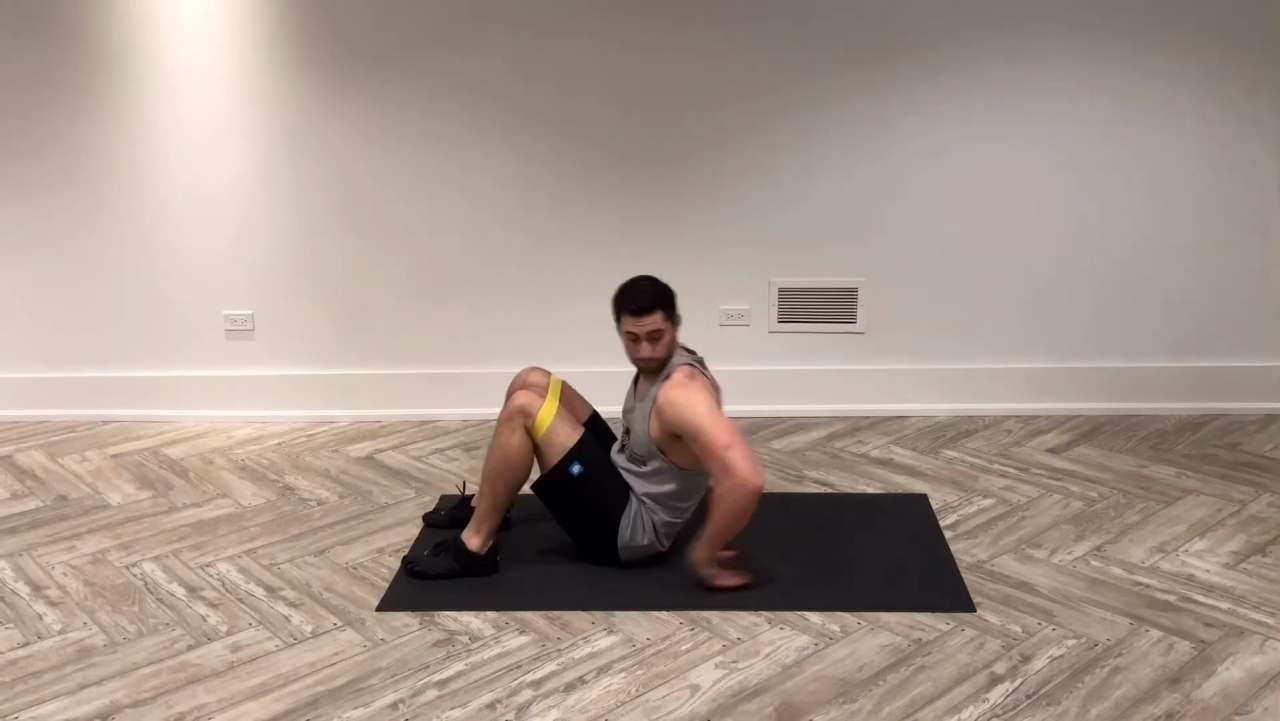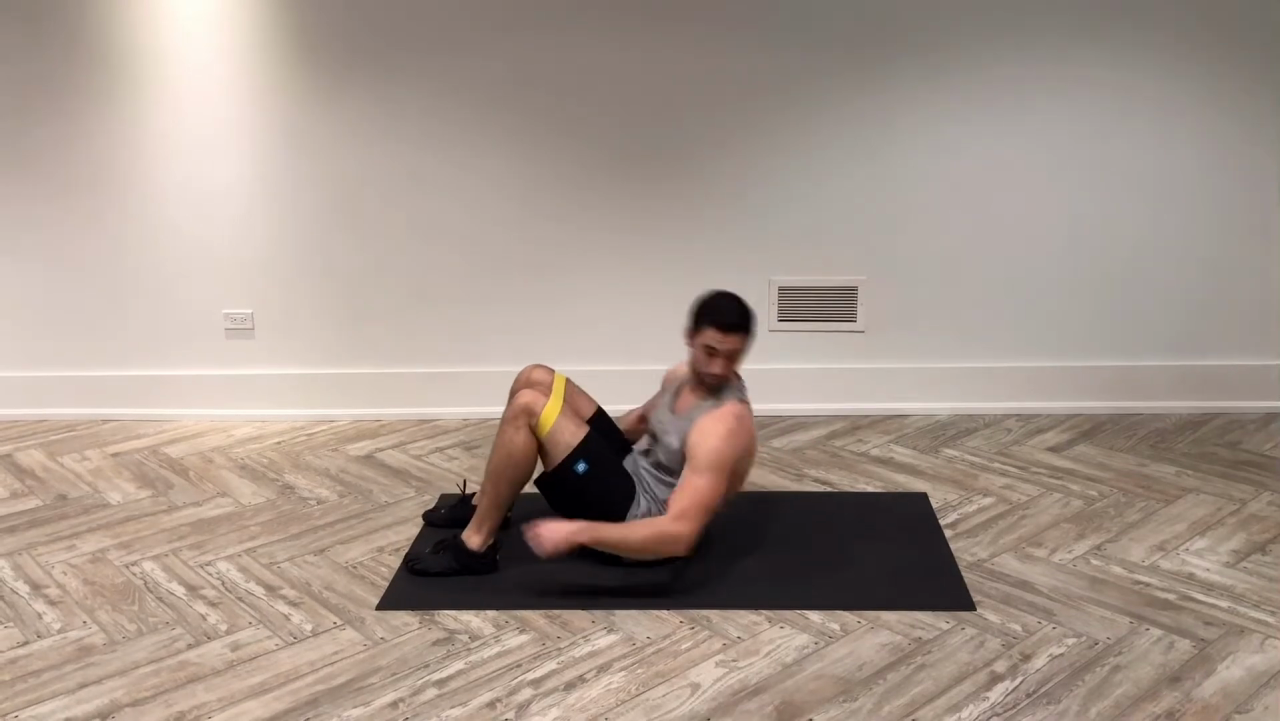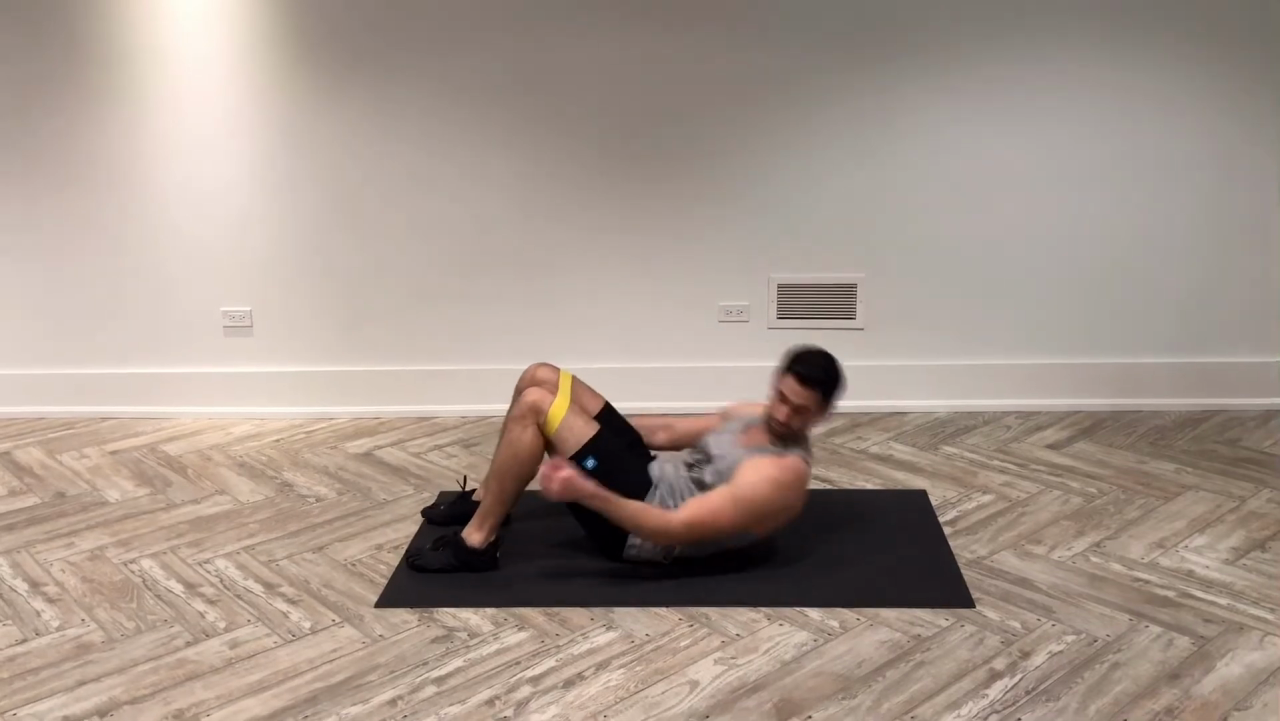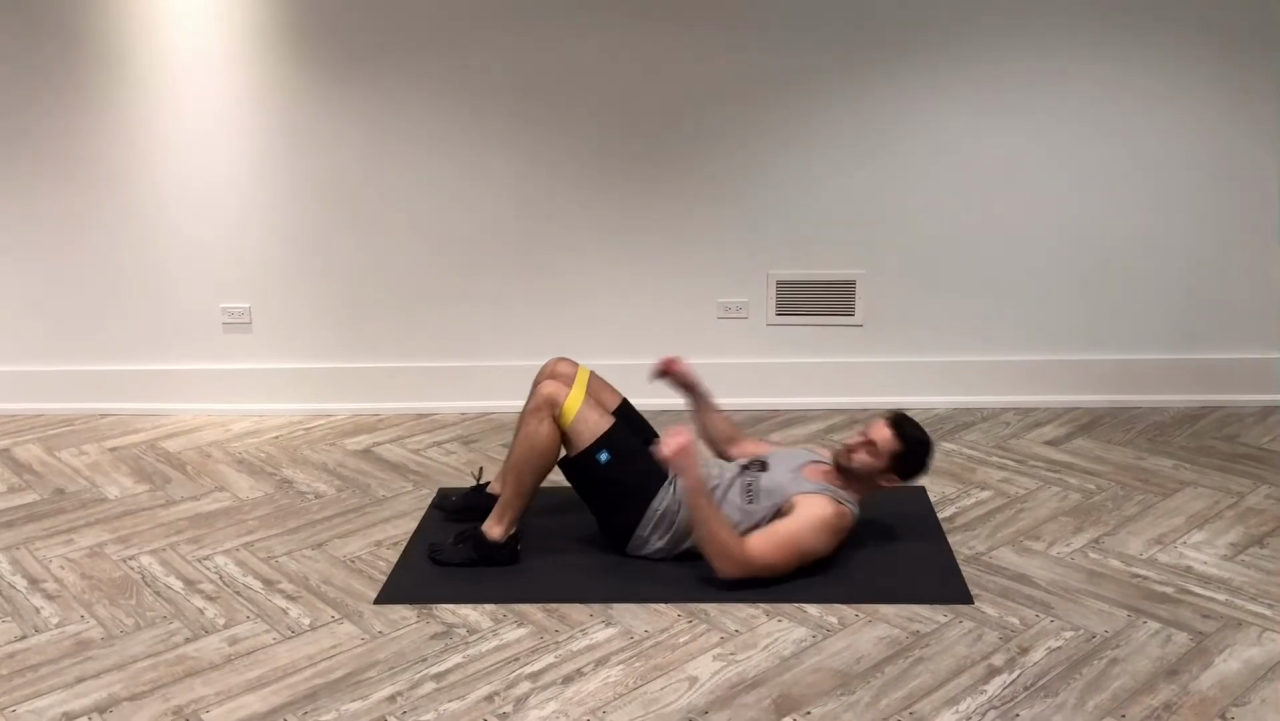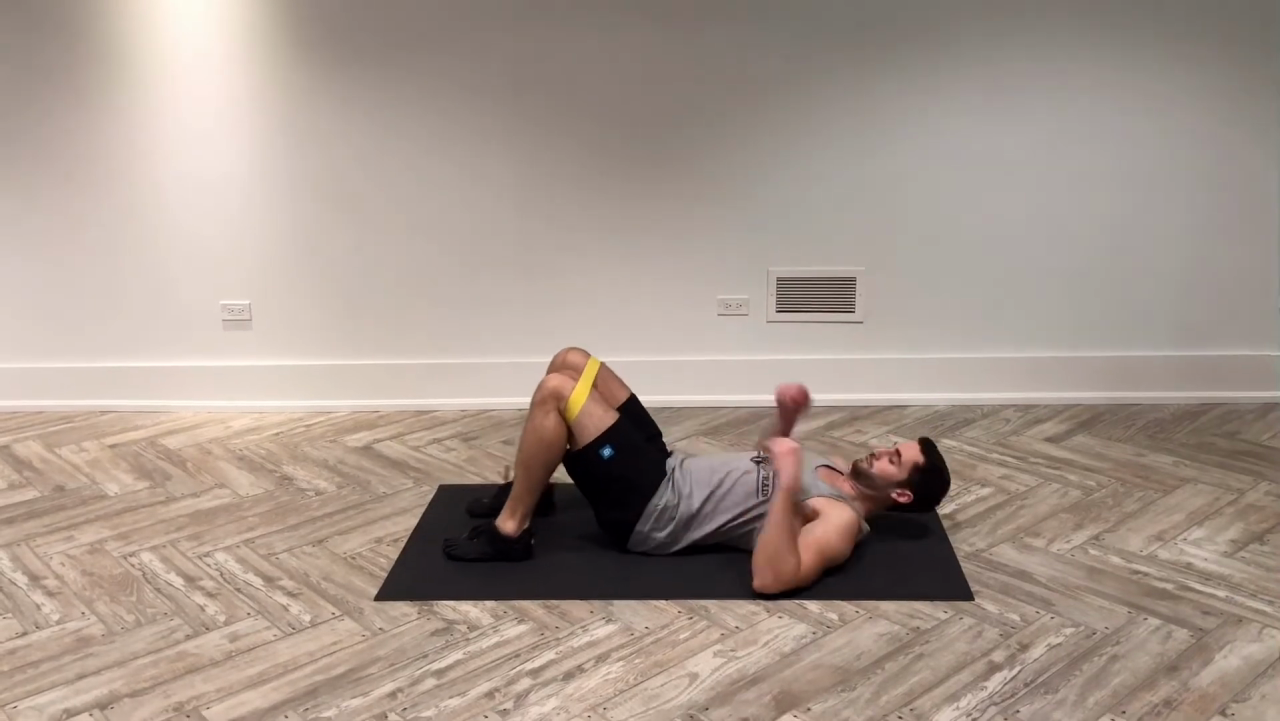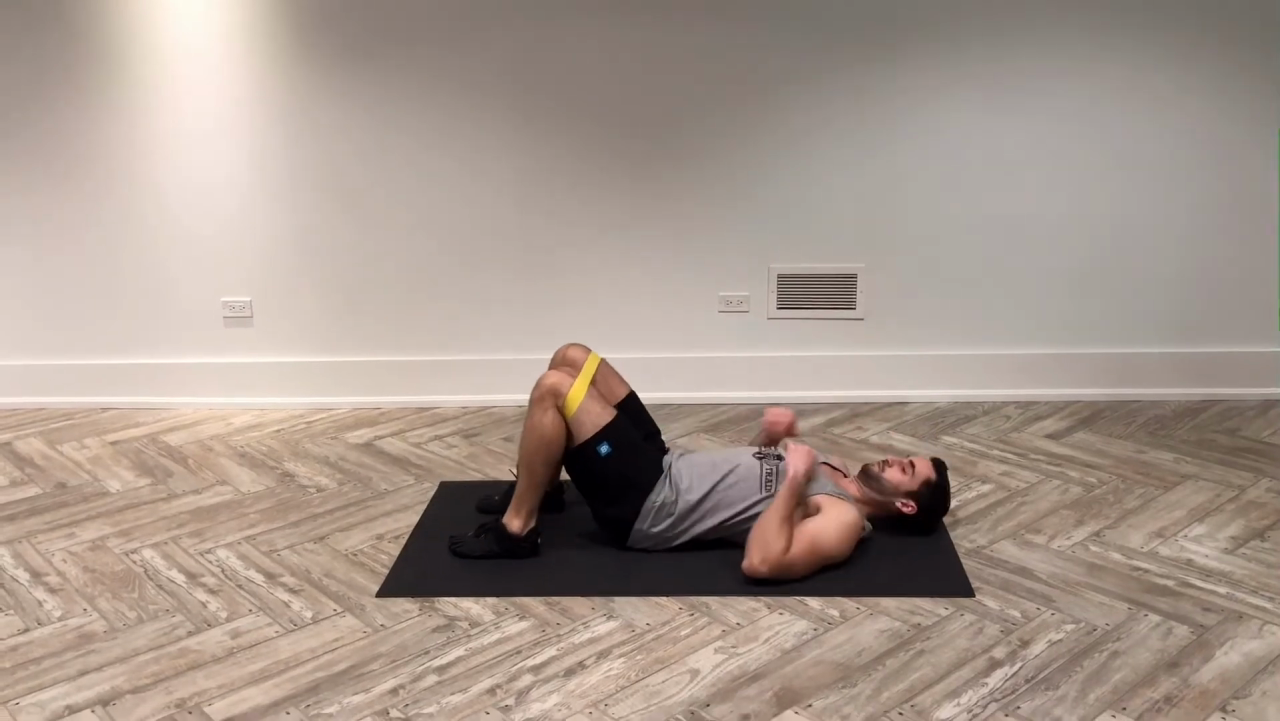
dt=0.2s
person 1, frame 1
left shoulder: (679, 390)
right shoulder: (664, 365)
left elbow: (747, 479)
left wrist: (705, 553)
left hip: (631, 523)
left knee: (524, 407)
right knee: (532, 381)
left ankle: (475, 549)
right ankle: (486, 504)
person 1, frame 2
left shoulder: (725, 425)
right shoulder: (684, 377)
left elbow: (678, 535)
left wrist: (575, 532)
left hip: (637, 517)
left knee: (527, 402)
right knee: (537, 381)
left ankle: (474, 546)
right ankle: (486, 504)
person 1, frame 3
left shoulder: (777, 479)
right shoulder: (756, 416)
left elbow: (671, 529)
right elbow: (665, 433)
left wrist: (585, 492)
right wrist: (592, 415)
left hip: (637, 527)
left knee: (534, 401)
right knee: (542, 377)
left ankle: (476, 542)
right ankle: (487, 500)
person 1, frame 4
left shoulder: (826, 516)
right shoulder: (825, 463)
left elbow: (730, 564)
left wrist: (691, 474)
right wrist: (692, 388)
left hip: (650, 517)
right hip: (663, 481)
left knee: (551, 397)
right knee: (560, 370)
left ankle: (497, 536)
right ankle: (499, 493)
person 1, frame 5
left shoulder: (841, 521)
right shoulder: (833, 470)
left elbow: (770, 580)
left wrist: (789, 483)
right wrist: (786, 415)
left hip: (648, 513)
right hip: (666, 471)
left knee: (555, 391)
right knee: (572, 361)
left ankle: (510, 531)
right ankle: (531, 491)
person 1, frame 6
left shoulder: (845, 521)
right shoulder: (835, 471)
left elbow: (761, 562)
left wrist: (796, 479)
right wrist: (777, 434)
left hip: (647, 509)
right hip: (665, 468)
left knee: (553, 388)
right knee: (572, 356)
left ankle: (516, 529)
right ankle: (541, 489)
